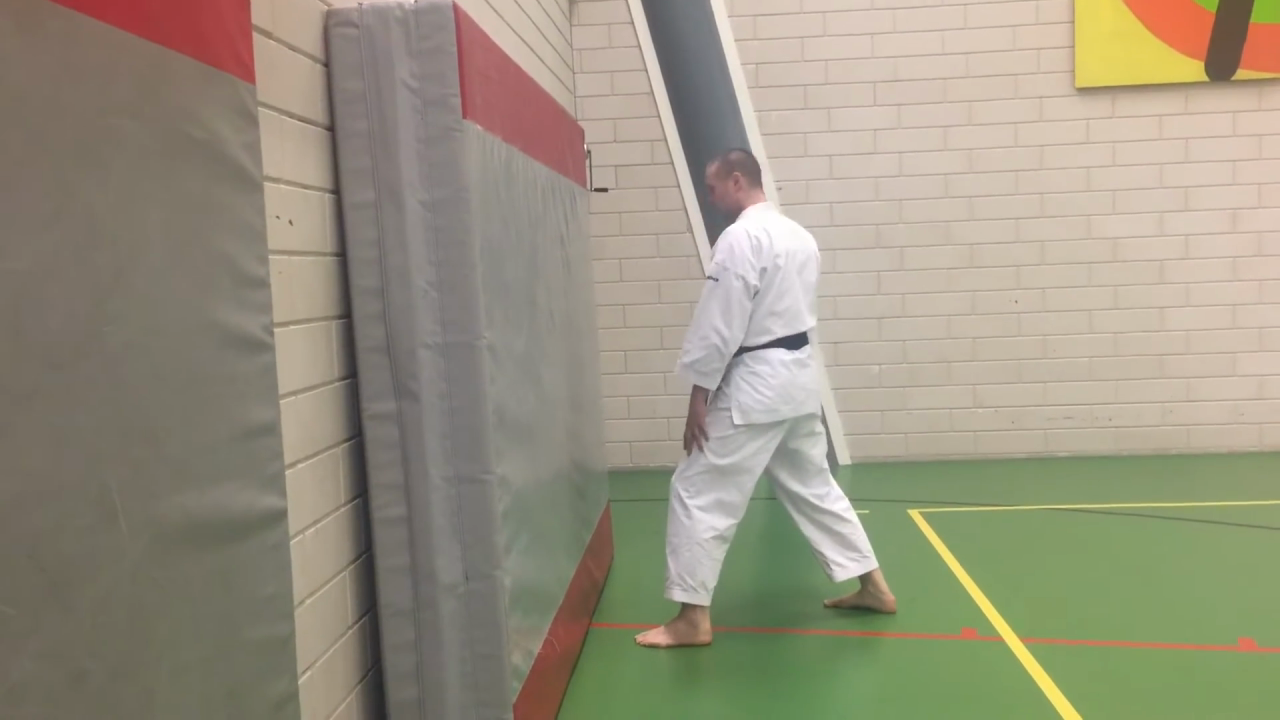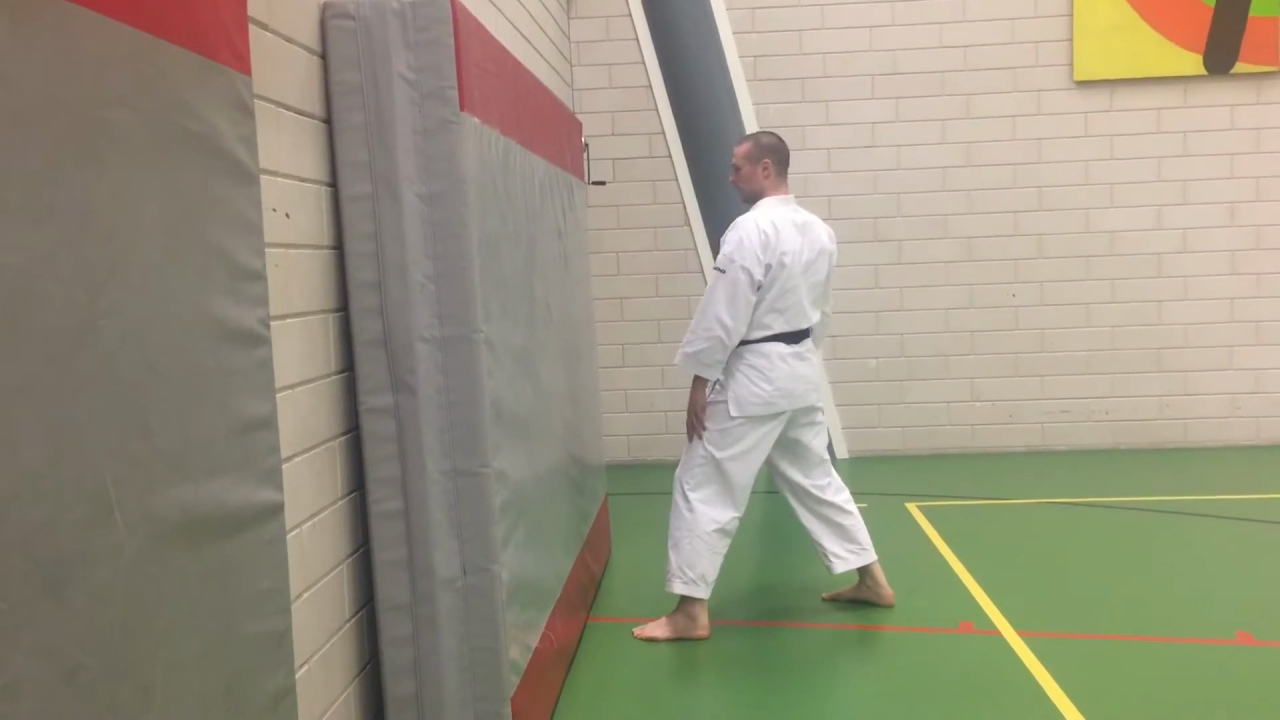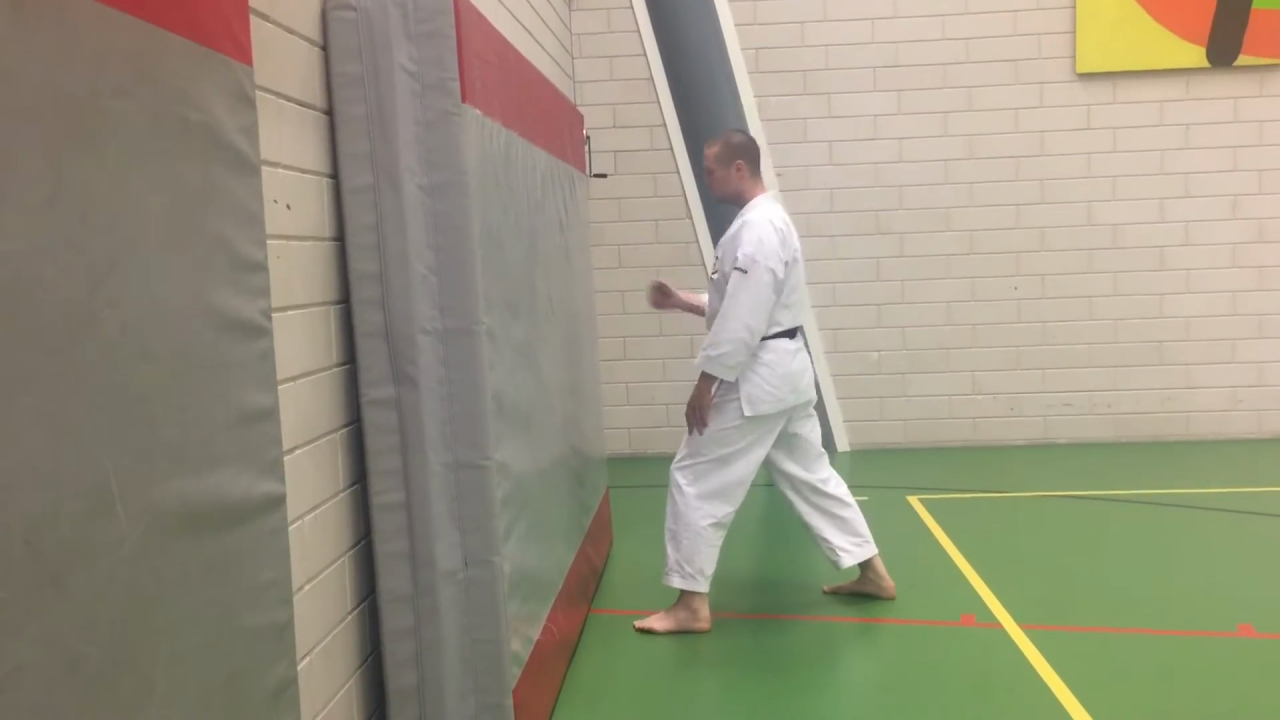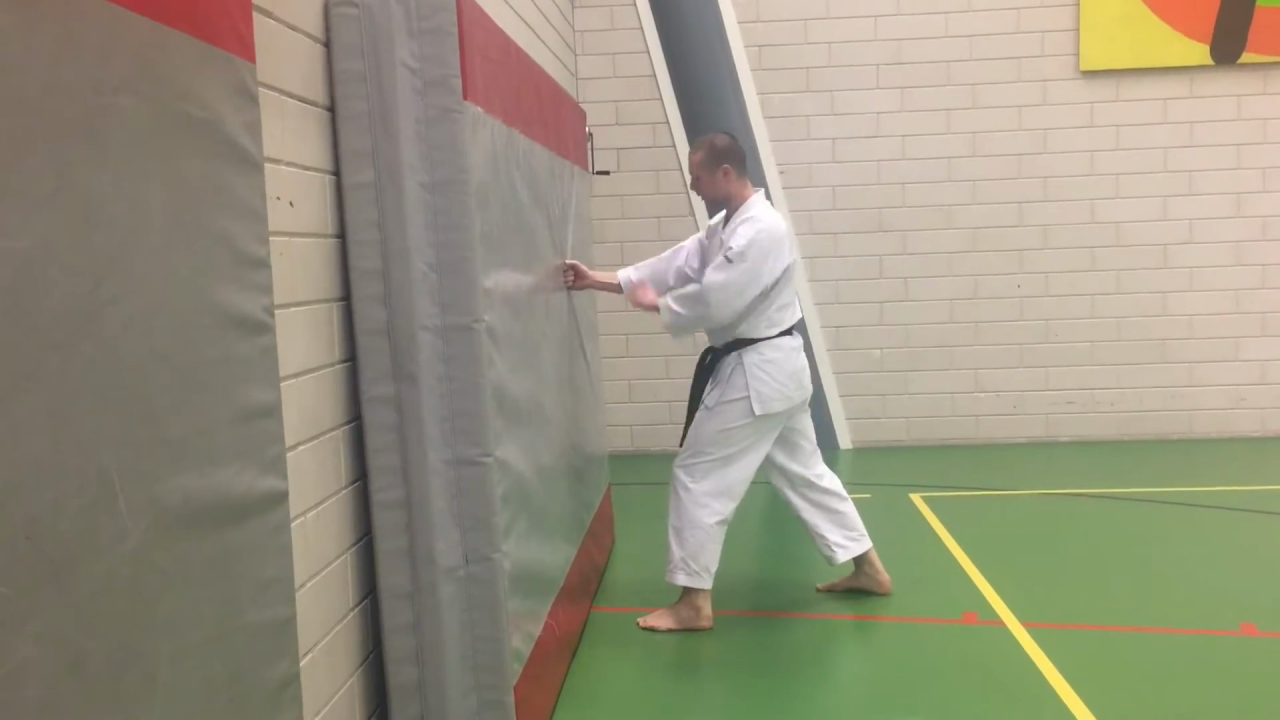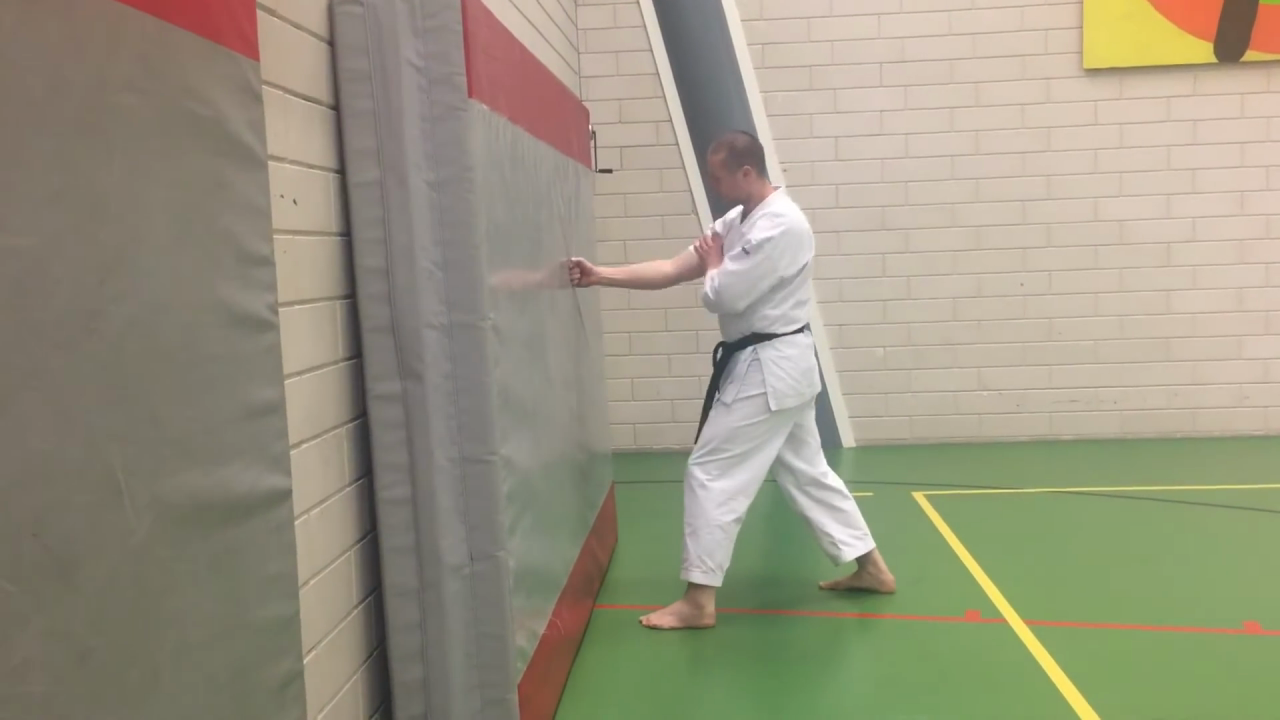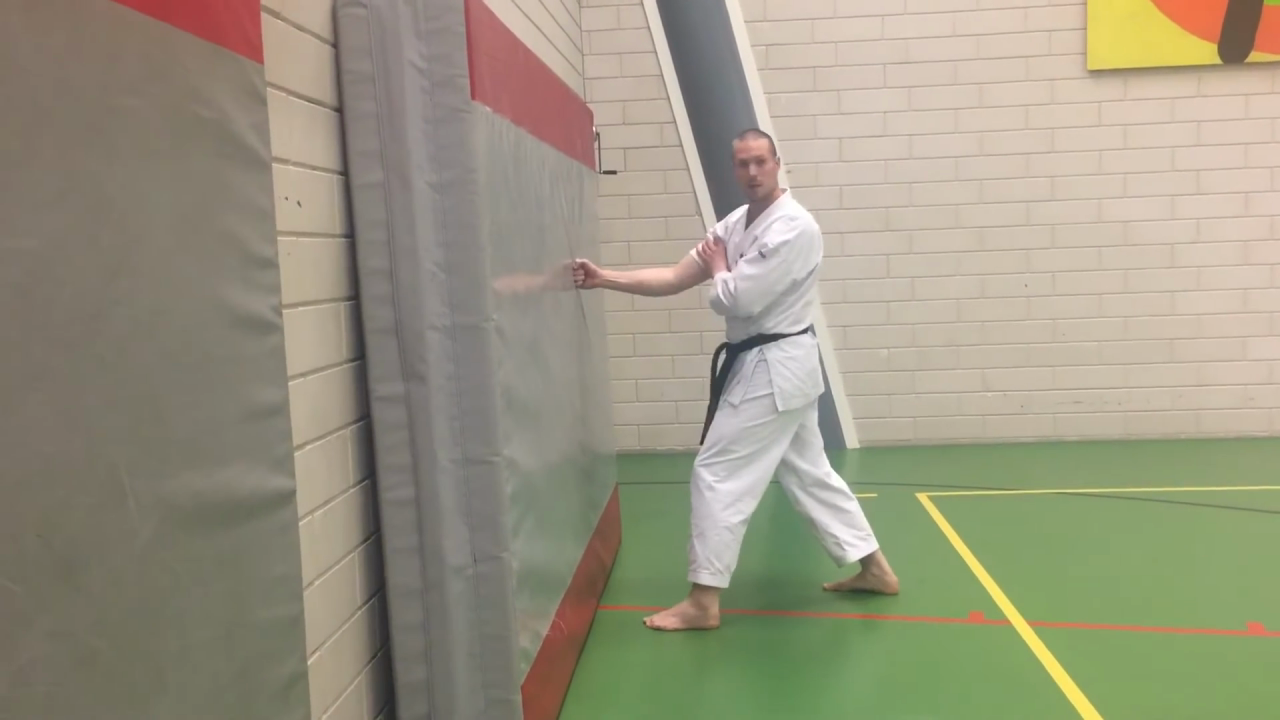
dt=0.4s
person 1, frame 1
left shoulder: (740, 237)
right shoulder: (800, 236)
left elbow: (717, 325)
left wrist: (698, 395)
left hip: (755, 383)
right hip: (798, 375)
left knee: (699, 492)
right knee: (813, 485)
left ankle: (693, 617)
right ankle: (873, 586)
person 1, frame 2
left shoulder: (751, 230)
right shoulder: (819, 231)
left elbow: (721, 316)
left wrist: (699, 384)
left hip: (753, 376)
right hip: (800, 371)
left knee: (703, 487)
right knee: (816, 479)
left ankle: (690, 611)
right ankle: (871, 579)
person 1, frame 3
left shoulder: (754, 229)
right shoulder: (772, 221)
left elbow: (742, 318)
left wrist: (706, 383)
right wrist: (685, 302)
left hip: (757, 375)
right hip: (788, 367)
left knee: (696, 479)
right knee: (810, 474)
left ankle: (692, 603)
right ankle: (871, 571)
person 1, frame 4
left shoulder: (760, 229)
right shoulder: (727, 225)
left elbow: (712, 300)
right elbow: (676, 265)
left wrist: (657, 305)
right wrist: (597, 280)
left hip: (756, 373)
right hip: (776, 368)
left knee: (698, 476)
right knee: (804, 472)
left ankle: (693, 602)
right ankle: (867, 567)
person 1, frame 5
left shoulder: (780, 226)
right shoulder: (740, 220)
left elbow: (721, 294)
right elbow: (675, 268)
left wrist: (713, 263)
right wrist: (600, 275)
left hip: (767, 368)
right hip: (780, 364)
left knee: (711, 473)
right knee: (807, 470)
left ankle: (698, 599)
right ankle: (870, 566)
person 1, frame 6
left shoulder: (793, 228)
right shoulder: (736, 224)
left elbow: (736, 299)
right elbow: (675, 278)
left wrist: (718, 268)
right wrist: (604, 278)
left hip: (772, 368)
right hip: (776, 366)
left knee: (717, 474)
right knee: (809, 472)
left ankle: (703, 601)
right ankle: (873, 568)
